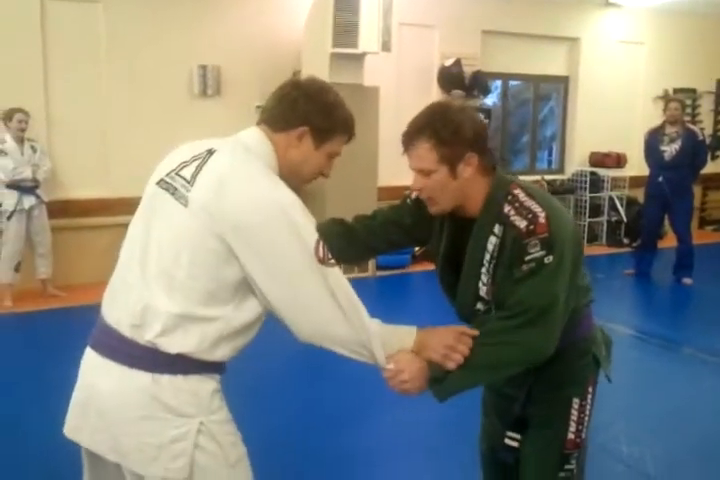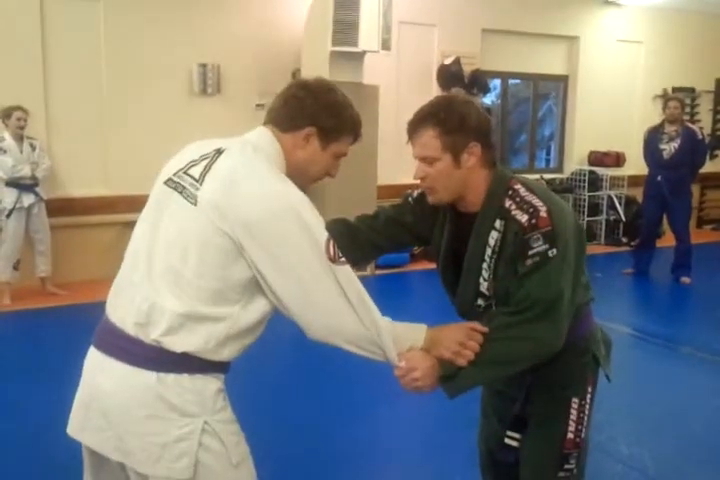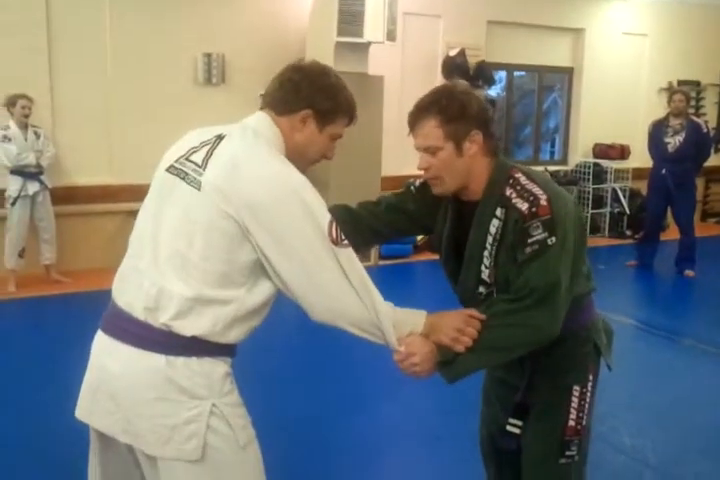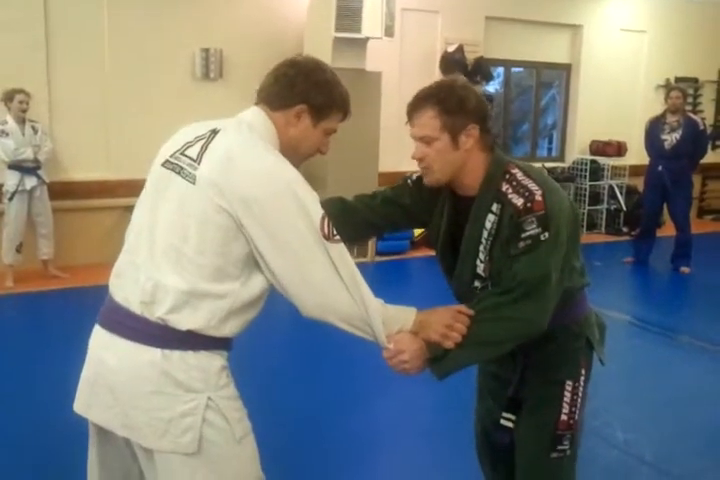
dt=0.4s
person 1, frame 1
left shoulder: (190, 156)
right shoulder: (264, 199)
right elbow: (322, 315)
right wrist: (415, 342)
left hip: (105, 368)
right hip: (165, 395)
person 1, frame 2
left shoulder: (198, 155)
right shoulder: (272, 198)
right elbow: (332, 311)
right wrist: (425, 340)
left hip: (108, 367)
right hip: (168, 394)
person 1, frame 3
left shoulder: (196, 143)
right shoulder: (273, 180)
right elbow: (334, 291)
right wrist: (423, 325)
left hip: (114, 350)
right hip: (177, 378)
person 1, frame 4
left shoulder: (192, 137)
right shoulder: (266, 174)
right elbow: (324, 286)
right wrist: (412, 322)
left hip: (113, 344)
right hip: (173, 372)
person 2, frame 1
left shoulder: (537, 225)
right shoulder: (436, 204)
left elbow: (531, 335)
right elbow: (368, 233)
left wrist: (434, 369)
left hip: (560, 360)
right hip: (508, 356)
person 2, frame 2
left shoulder: (539, 220)
right shoulder: (437, 202)
left elbow: (539, 329)
right elbow: (372, 233)
left wrist: (445, 366)
left hip: (561, 359)
right hip: (505, 354)
person 2, frame 3
left shoulder: (538, 208)
right shoulder: (439, 191)
left elbow: (537, 316)
right elbow: (375, 218)
left wrist: (444, 351)
left hip: (562, 348)
right hip: (507, 346)
person 2, frame 4
left shoulder: (534, 202)
right shoulder: (436, 186)
left elbow: (525, 308)
right elbow: (368, 211)
left wrist: (434, 347)
left hip: (555, 343)
right hip: (502, 342)
person 3, frame 1
left shoulder: (33, 146)
left elbow: (46, 167)
left wrist: (36, 178)
right wrist: (31, 172)
left hip: (34, 197)
left knee: (43, 242)
left ankle: (47, 285)
person 3, frame 2
left shoulder: (33, 143)
left elbow: (45, 165)
left wrist: (34, 176)
right wrist: (30, 170)
left hip: (34, 195)
left knee: (43, 240)
left ankle: (46, 283)
person 3, frame 3
left shoulder: (38, 132)
left elbow: (50, 153)
left wrist: (39, 164)
right wrist: (35, 158)
left hip: (39, 183)
right hip: (18, 185)
left knee: (47, 227)
left ankle: (51, 271)
person 3, frame 4
left shoulder: (36, 127)
left elbow: (47, 148)
left wrist: (35, 158)
right wrist: (32, 153)
left hip: (36, 178)
right hip: (16, 180)
left knee: (45, 222)
left ankle: (48, 265)
person 4, frame 1
left shoulder: (693, 134)
right shoulder: (652, 134)
left elbow: (701, 159)
left wrist: (686, 177)
right wrist: (658, 173)
left hip: (680, 189)
right hip: (656, 186)
left knee: (682, 231)
right knee: (649, 228)
left ankle: (684, 273)
right ankle: (641, 267)
person 4, frame 2
left shoulder: (692, 133)
right shoulder: (652, 132)
left elbow: (700, 157)
left wrist: (685, 176)
right wrist: (657, 172)
left hip: (679, 188)
right hip: (655, 185)
left knee: (681, 230)
right knee: (648, 227)
left ankle: (682, 271)
right ankle: (640, 266)
person 4, frame 3
left shoulder: (697, 126)
right shoulder: (656, 125)
left elbow: (705, 151)
left wrist: (690, 169)
right wrist: (661, 165)
left hip: (683, 181)
right hip: (659, 178)
left knee: (685, 224)
right knee: (652, 220)
left ankle: (686, 265)
right ankle: (643, 258)
person 4, frame 4
left shoulder: (694, 123)
right shoulder: (653, 122)
left elbow: (701, 148)
left wrist: (686, 166)
right wrist: (658, 162)
left hip: (679, 178)
right hip: (655, 175)
left knee: (681, 220)
right knee: (648, 217)
left ankle: (682, 261)
right ankle: (639, 255)
